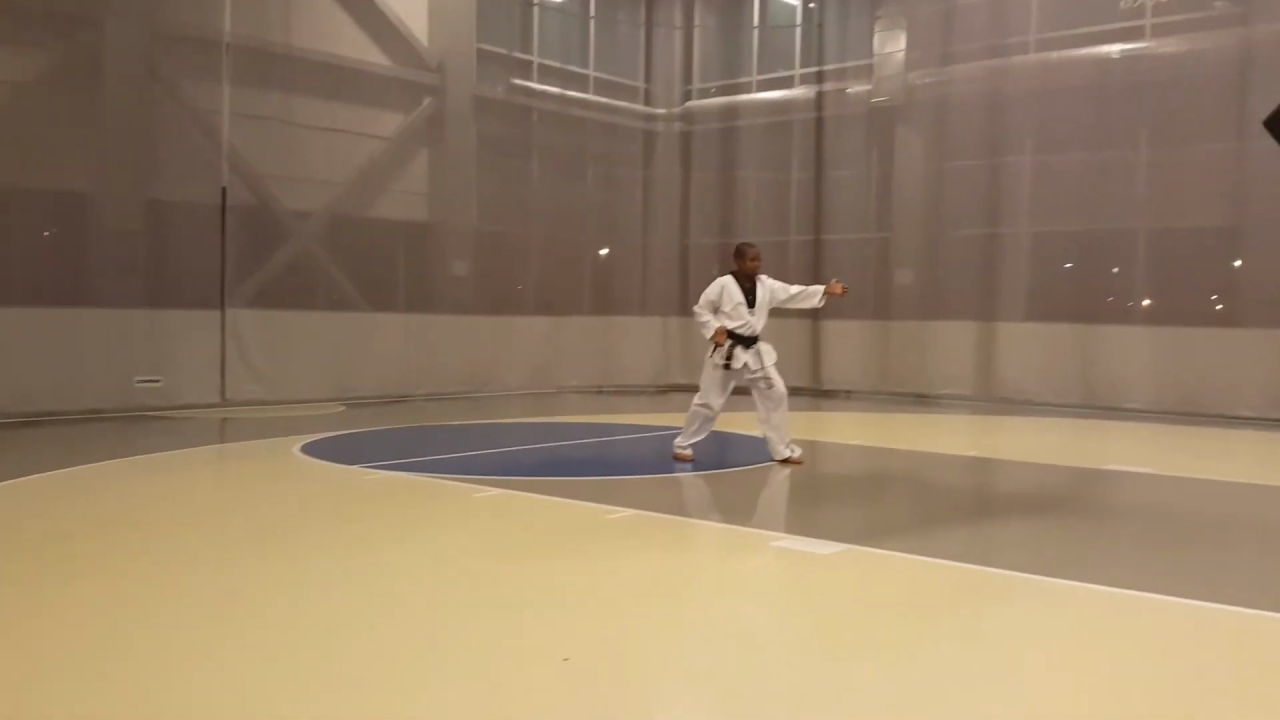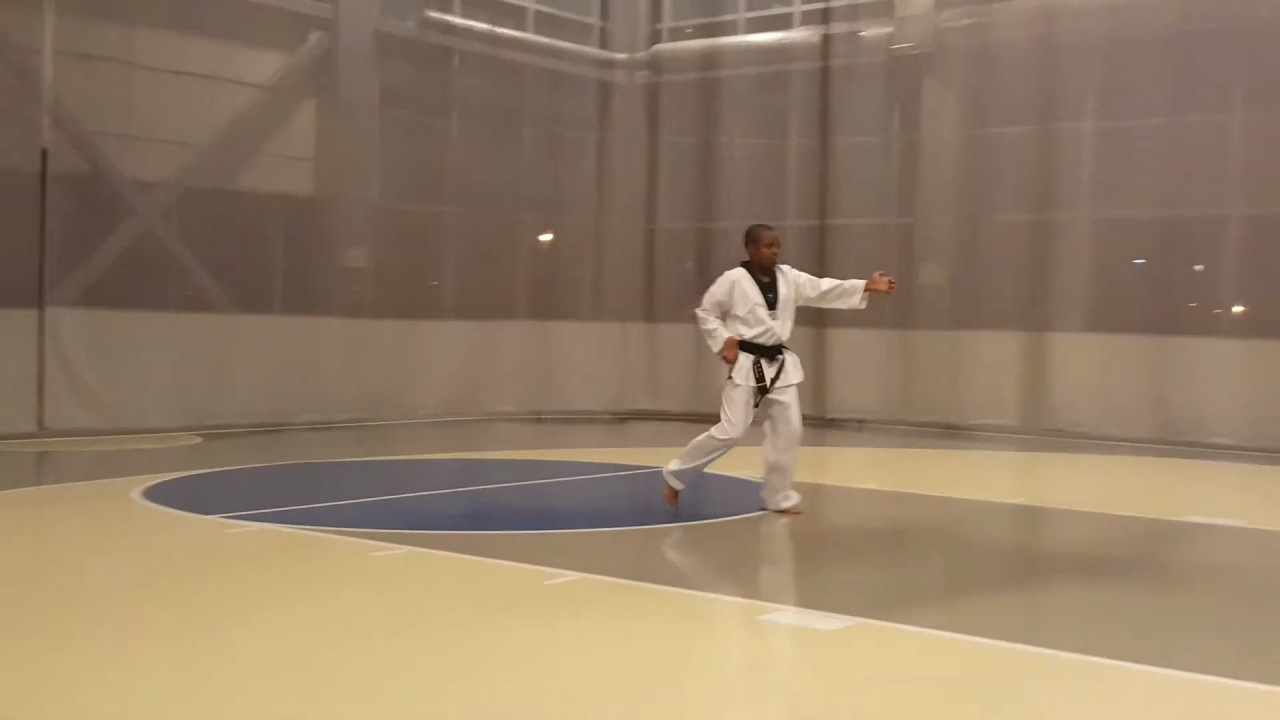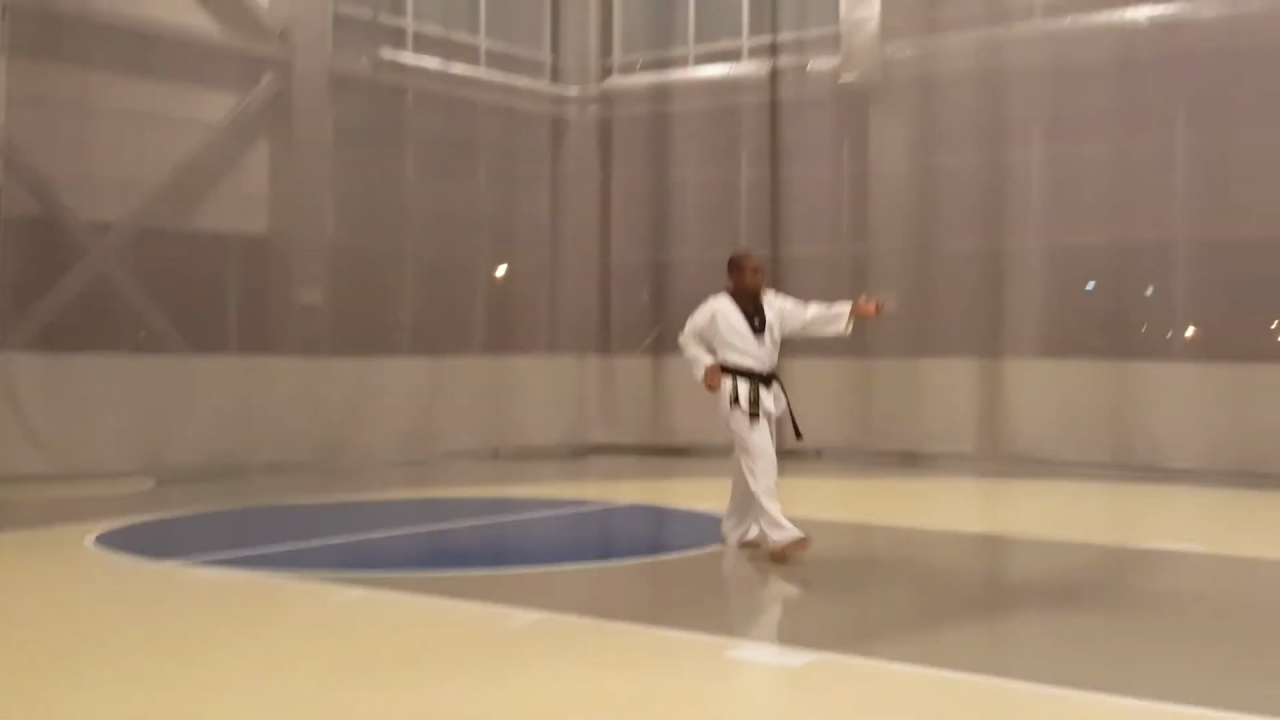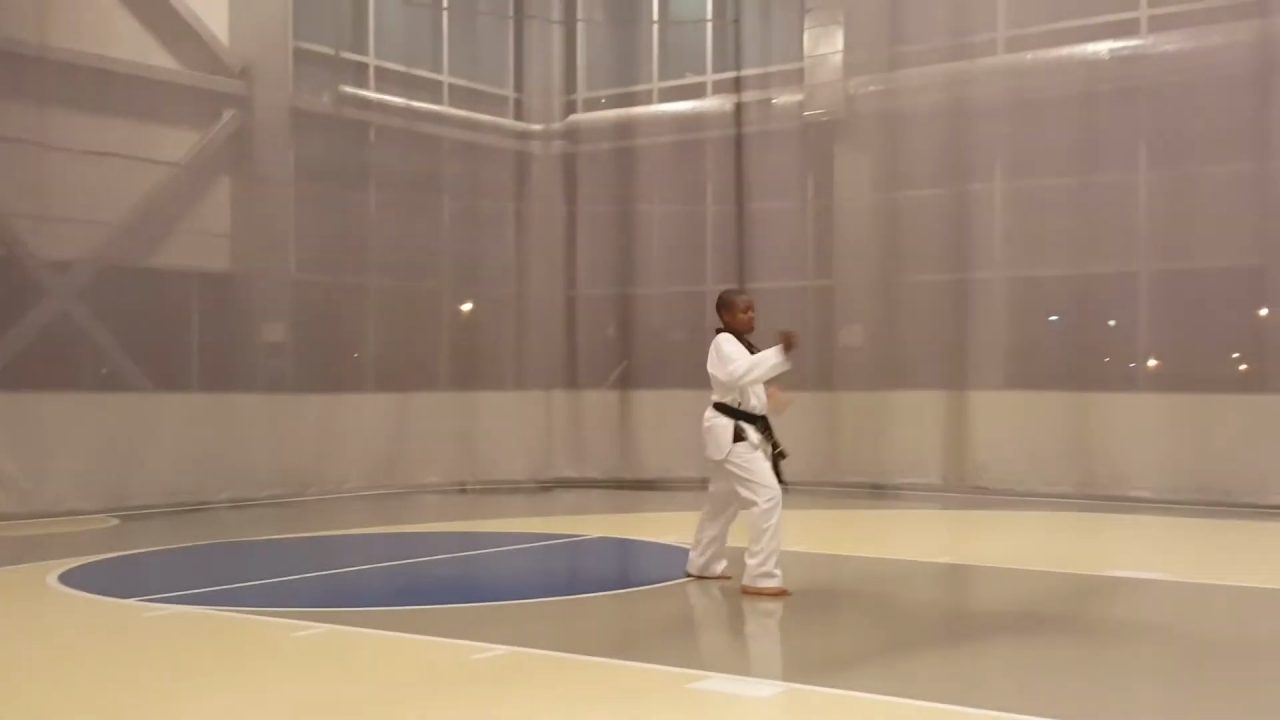
dt=0.3s
person 1, frame 1
left shoulder: (766, 285)
right shoulder: (723, 285)
right elbow: (701, 309)
right wrist: (715, 330)
left hip: (755, 351)
right hip: (727, 351)
left knee: (775, 394)
right knee: (708, 400)
person 1, frame 2
left shoulder: (788, 278)
right shoulder: (733, 280)
left elbow: (824, 290)
right elbow: (706, 313)
left wrist: (866, 286)
right wrist: (723, 341)
left hip: (779, 364)
right hip: (745, 364)
left knee: (788, 429)
right knee: (731, 430)
left ankle: (779, 496)
right ankle: (676, 475)
person 1, frame 3
left shoulder: (772, 304)
right shoulder: (716, 308)
left elbow: (811, 317)
right elbow: (689, 339)
left wrist: (853, 309)
right wrist: (707, 366)
left hip: (766, 390)
right hip: (740, 393)
left knee: (751, 464)
right knee: (760, 461)
left ankle: (739, 530)
right ankle: (779, 536)
person 1, frame 4
left shoulder: (741, 345)
right shoulder: (725, 344)
right elbow: (741, 374)
right wrist: (780, 353)
left hip: (745, 430)
right hip: (732, 433)
left knee: (723, 501)
right knee: (767, 496)
left ankle: (702, 564)
right ankle: (759, 578)
